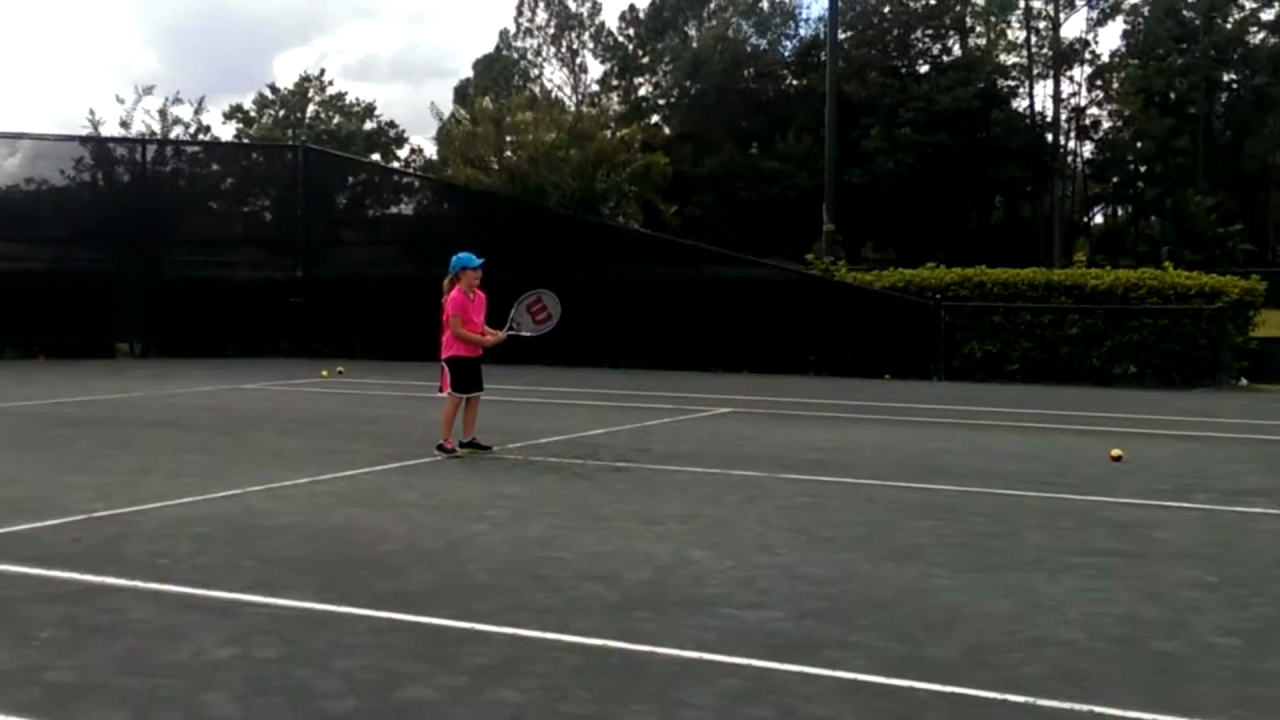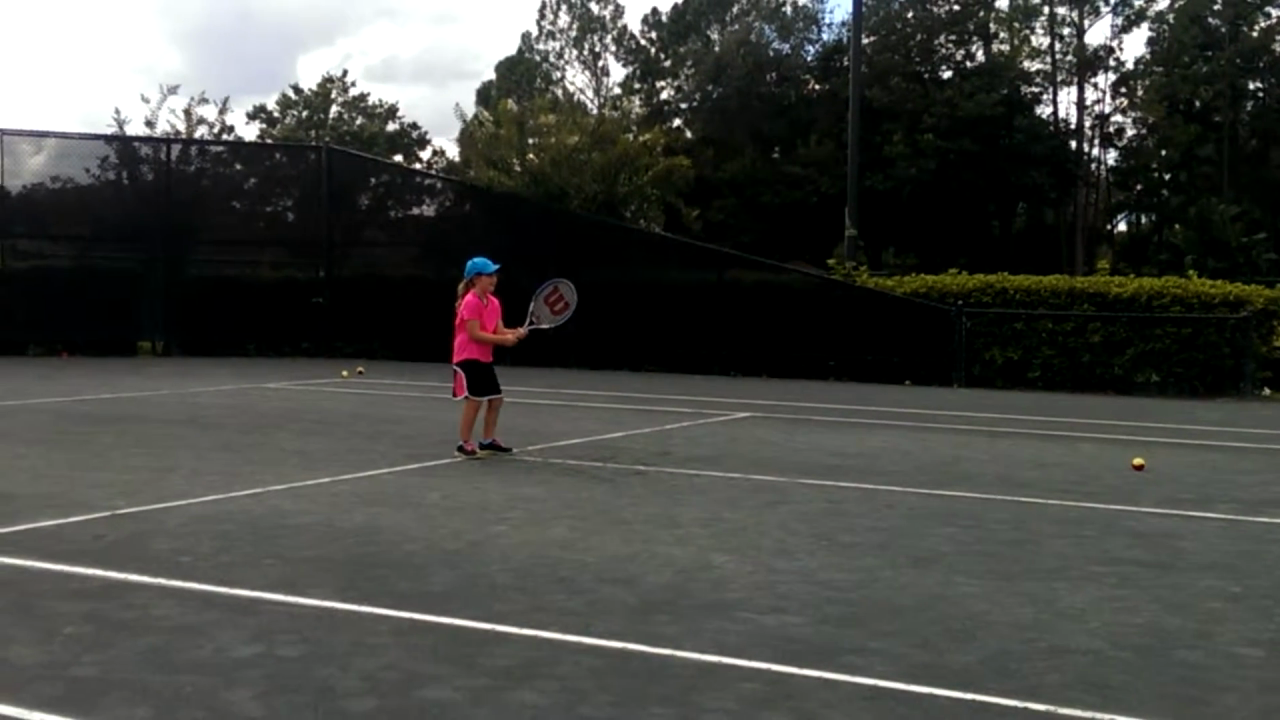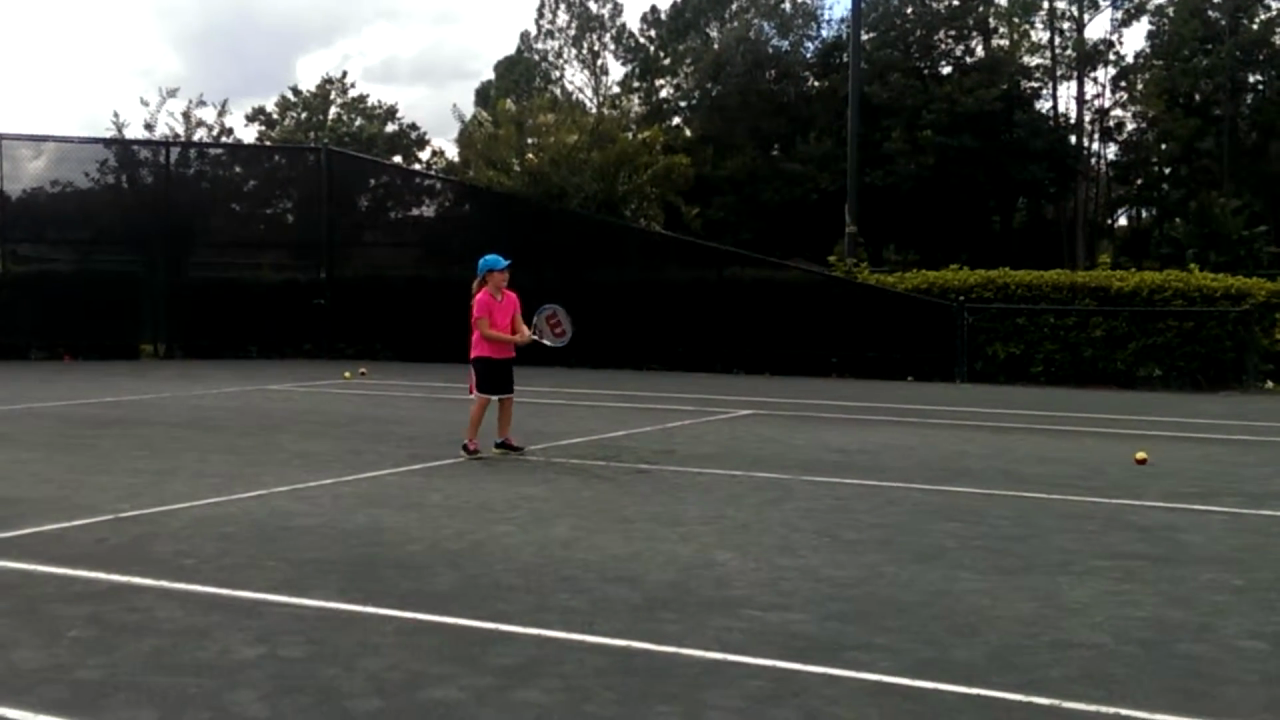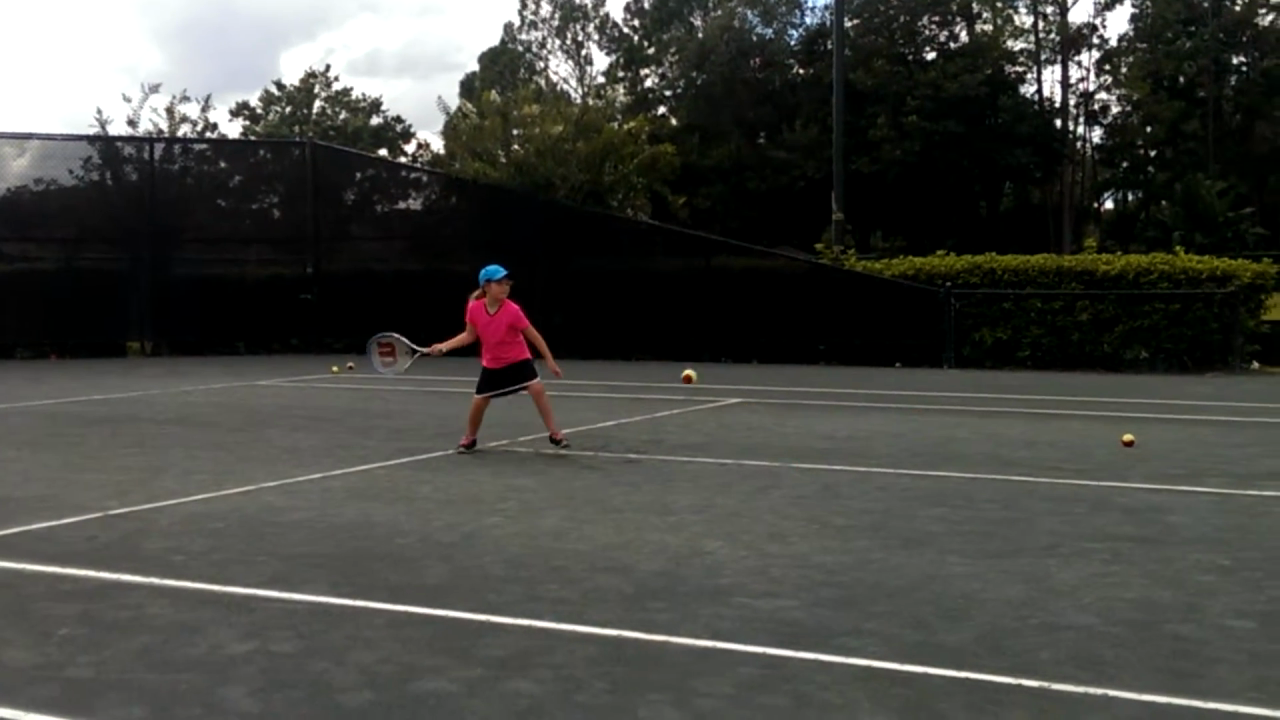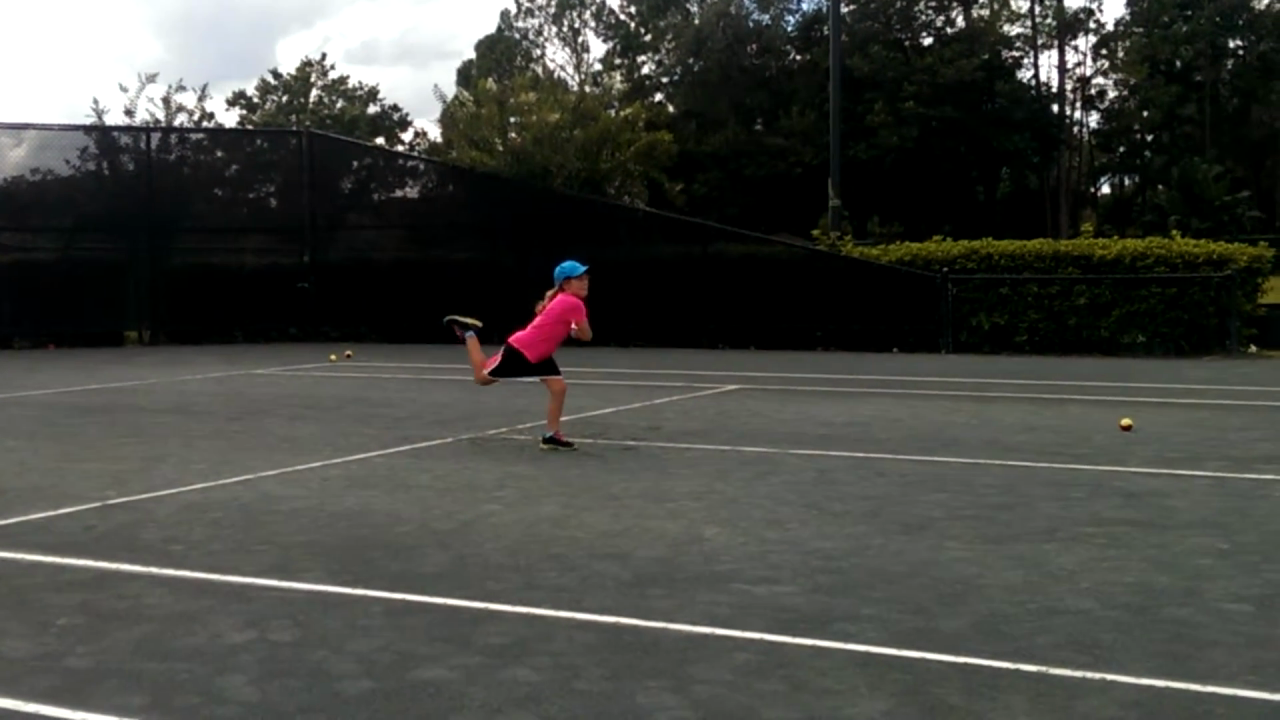
dt=0.7s
person 1, frame 1
left shoulder: (480, 296)
right shoulder: (456, 297)
right elbow: (456, 330)
left wrist: (493, 334)
right wrist: (482, 340)
left hip: (473, 355)
right hip: (456, 355)
left knee: (474, 397)
right knee: (455, 398)
left ankle: (468, 439)
right ankle: (444, 442)
person 1, frame 2
left shoulder: (494, 303)
right shoulder: (470, 302)
left elbow: (499, 330)
right elbow: (474, 334)
left wrist: (515, 333)
right wrist: (503, 340)
left hip: (484, 359)
right hip: (468, 359)
left knee: (496, 399)
right knee: (474, 400)
left ankle: (488, 441)
right ankle: (464, 443)
person 1, frame 3
left shoulder: (512, 298)
right shoulder: (482, 299)
left elbow: (518, 324)
right elbow: (484, 331)
left wrist: (525, 334)
right wrist: (513, 339)
left hip: (505, 356)
right hip: (484, 356)
left knee: (507, 398)
right knee: (483, 399)
left ankle: (503, 440)
right ankle: (470, 442)
person 1, frame 4
left shoulder: (513, 310)
right shoulder: (474, 308)
left elbow: (533, 335)
right elbow: (469, 335)
left wrist: (550, 361)
right wrist: (444, 346)
left hip: (518, 360)
right hip: (492, 364)
left knee: (537, 389)
right knee: (479, 402)
left ankle: (555, 434)
right ankle: (470, 438)
person 1, frame 5
left shoulder: (562, 301)
right shoulder: (574, 304)
right elbow: (586, 336)
right wrist: (575, 331)
left hip: (539, 354)
right hip: (520, 350)
left knee: (559, 387)
right knee: (482, 377)
left ankle: (552, 435)
right ankle: (468, 332)
